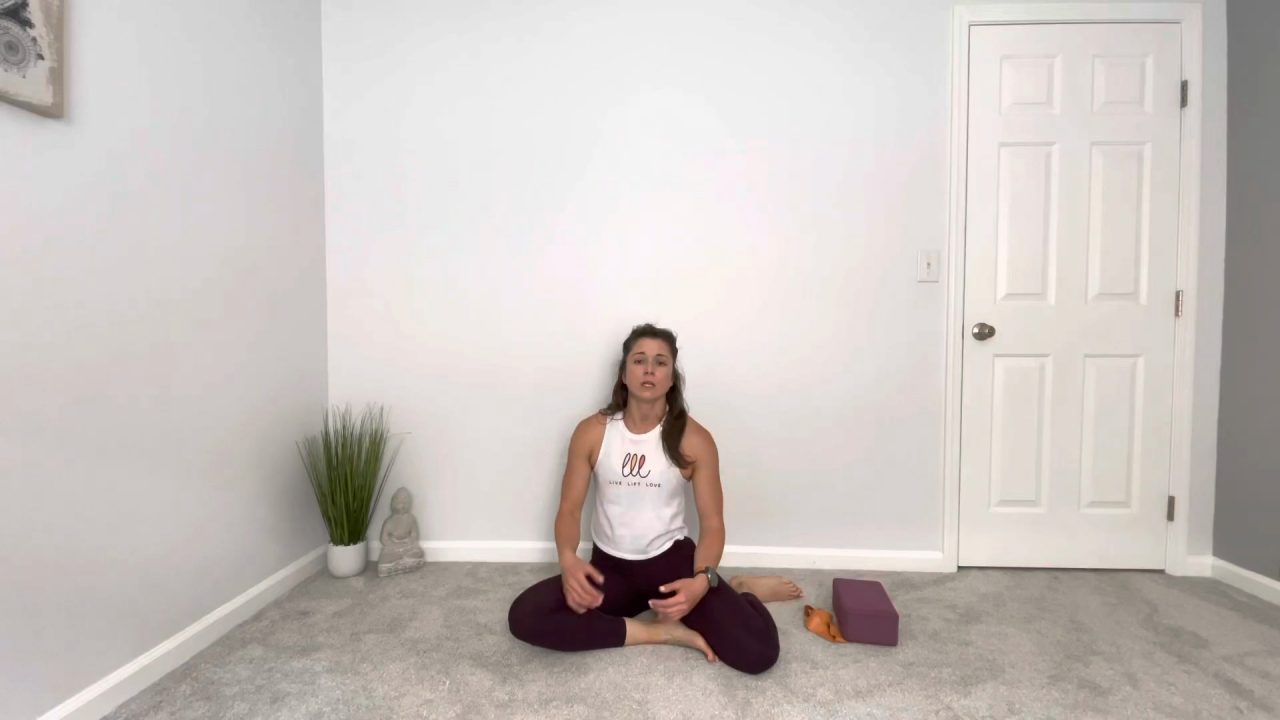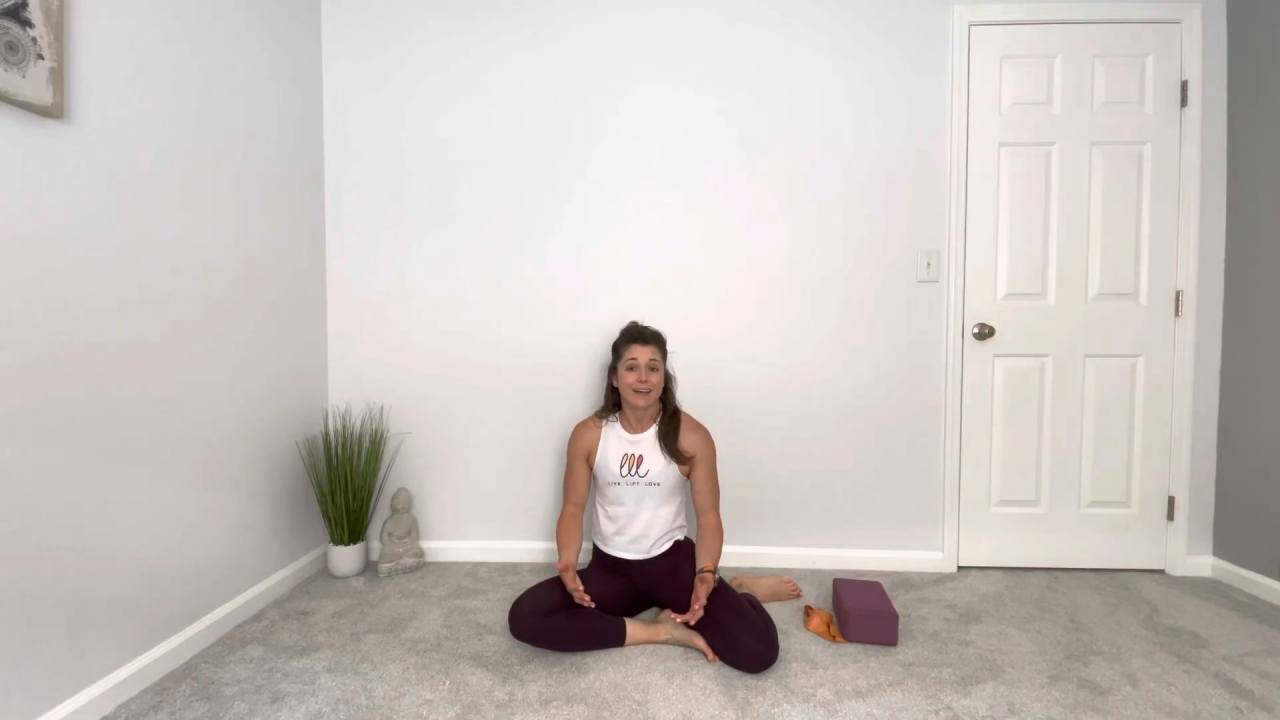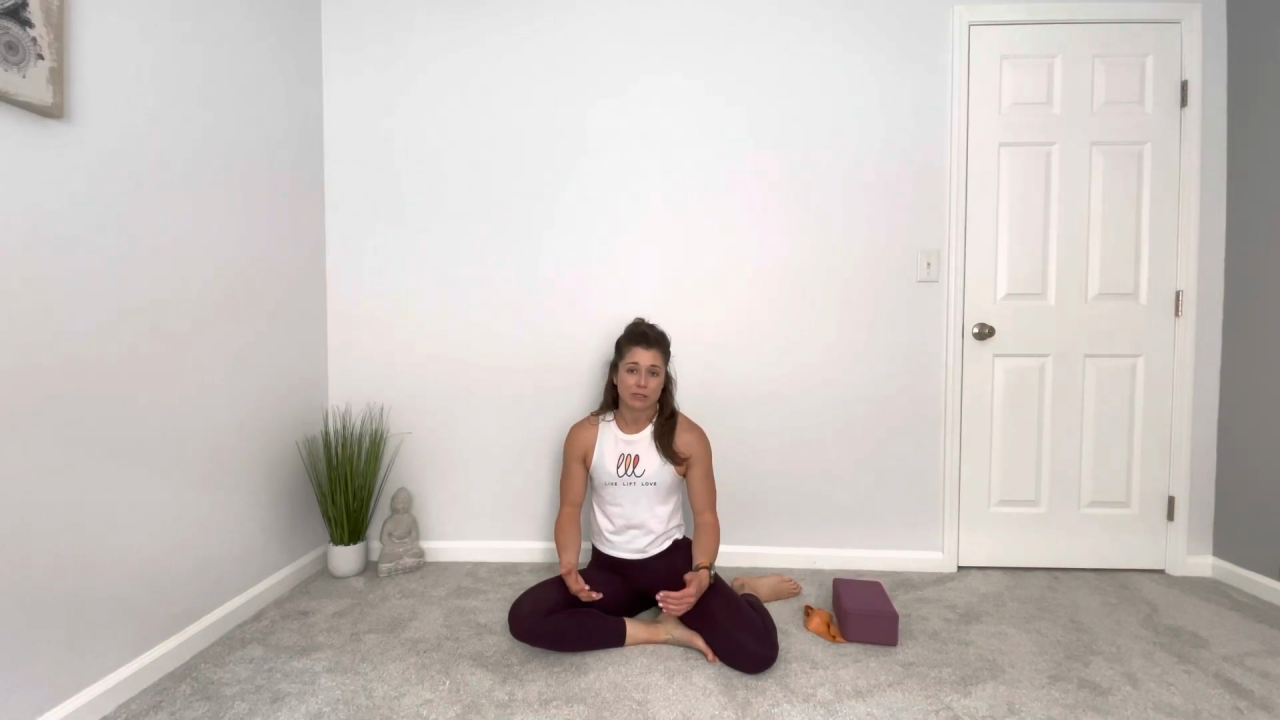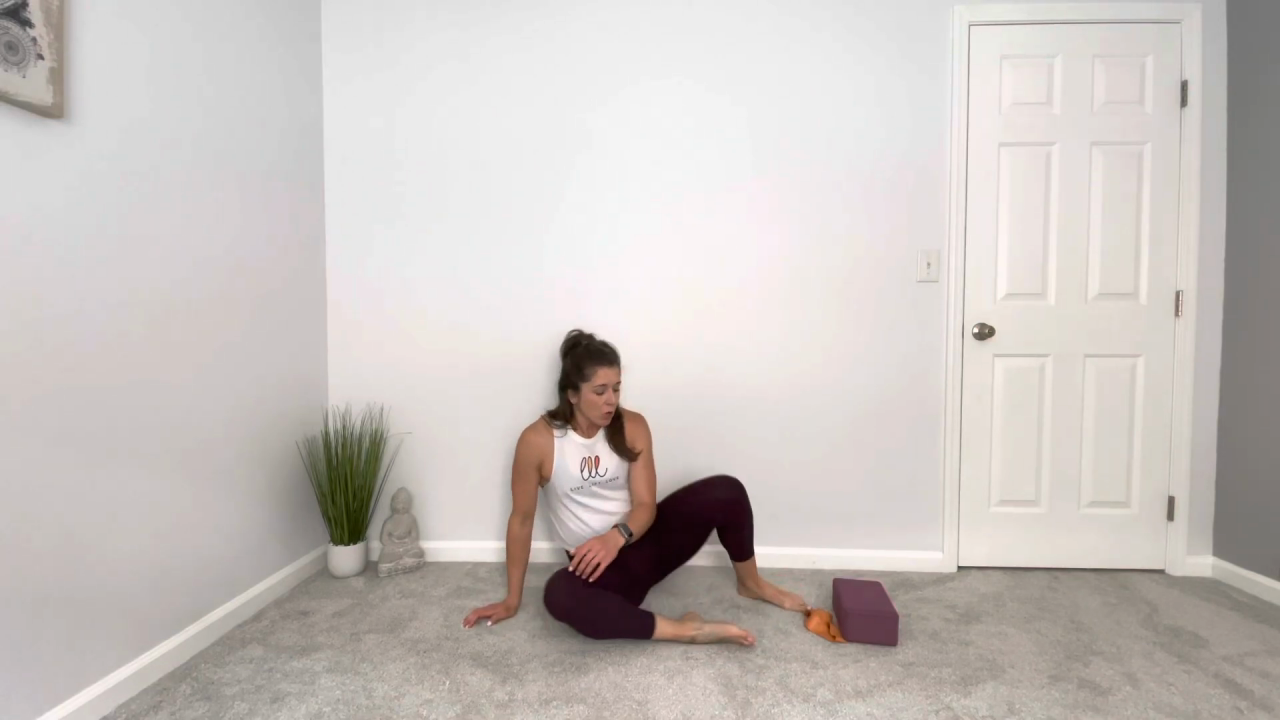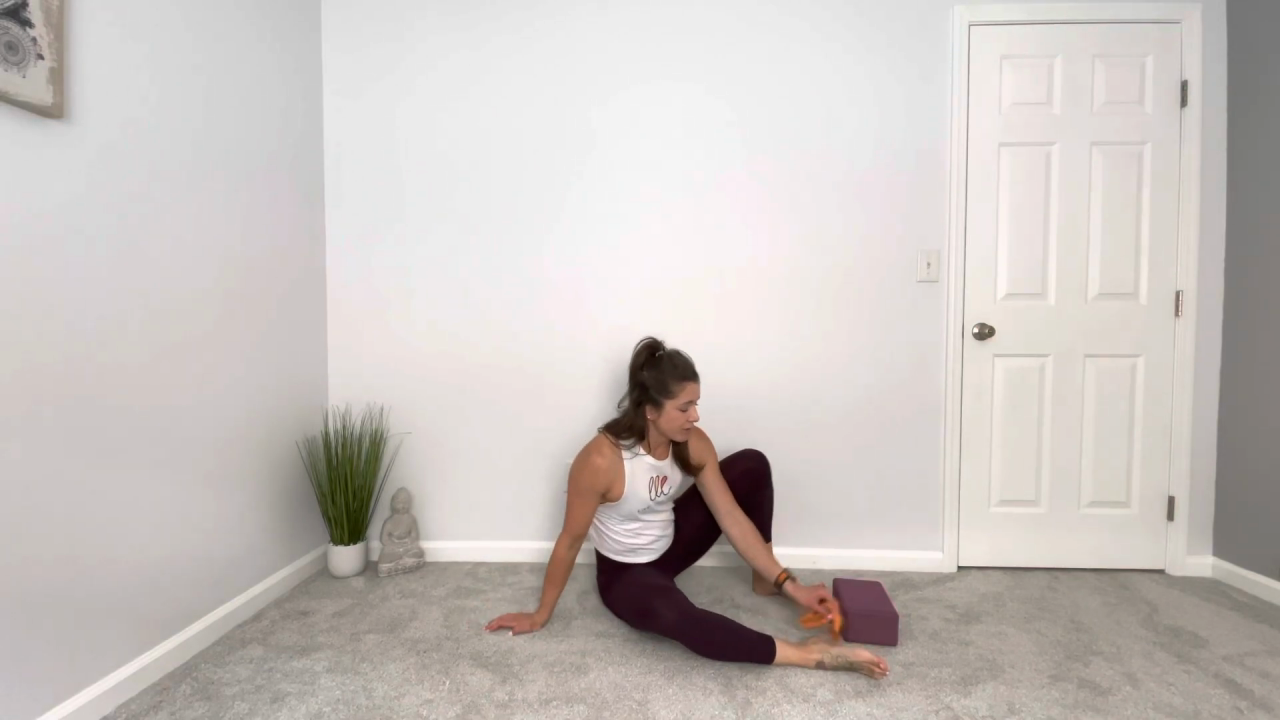
dt=1s
person 1, frame 1
left shoulder: (694, 440)
right shoulder: (592, 432)
left elbow: (712, 522)
right elbow: (569, 508)
left wrist: (702, 580)
right wrist: (569, 561)
left hip: (672, 560)
right hip: (610, 567)
left knee: (759, 652)
right knee: (525, 617)
left ankle: (736, 591)
right ankle: (662, 631)
person 1, frame 2
left shoulder: (692, 436)
right shoulder: (588, 434)
left elbow: (709, 517)
right elbow: (573, 509)
left wrist: (708, 577)
right wrist: (568, 566)
left hip: (672, 560)
right hip: (610, 567)
left knee: (759, 651)
right knee: (525, 618)
left ankle: (738, 591)
right ankle: (662, 631)
person 1, frame 3
left shoulder: (688, 437)
right shoulder: (584, 435)
left elbow: (706, 517)
right elbow: (570, 510)
left wrist: (703, 574)
right wrist: (568, 566)
left hip: (671, 560)
right hip: (610, 568)
left knee: (758, 653)
right knee: (524, 618)
left ankle: (740, 592)
right ankle: (662, 631)
person 1, frame 4
left shoulder: (632, 427)
right shoulder: (538, 441)
left elbow: (646, 505)
right elbow: (521, 520)
left wrist: (616, 538)
right wrist: (513, 599)
left hip: (641, 541)
right hip: (598, 561)
left knee: (725, 491)
right knee: (560, 595)
left ankle: (751, 583)
right ankle: (688, 631)
person 1, frame 5
left shoulder: (693, 443)
right shoulder: (601, 460)
left elbow: (734, 520)
right elbow: (570, 541)
left wrist: (787, 581)
right wrist: (540, 615)
left hip: (672, 544)
right hip: (627, 576)
left knee: (752, 463)
right knee: (672, 613)
left ankle: (765, 580)
right ankle: (804, 655)
